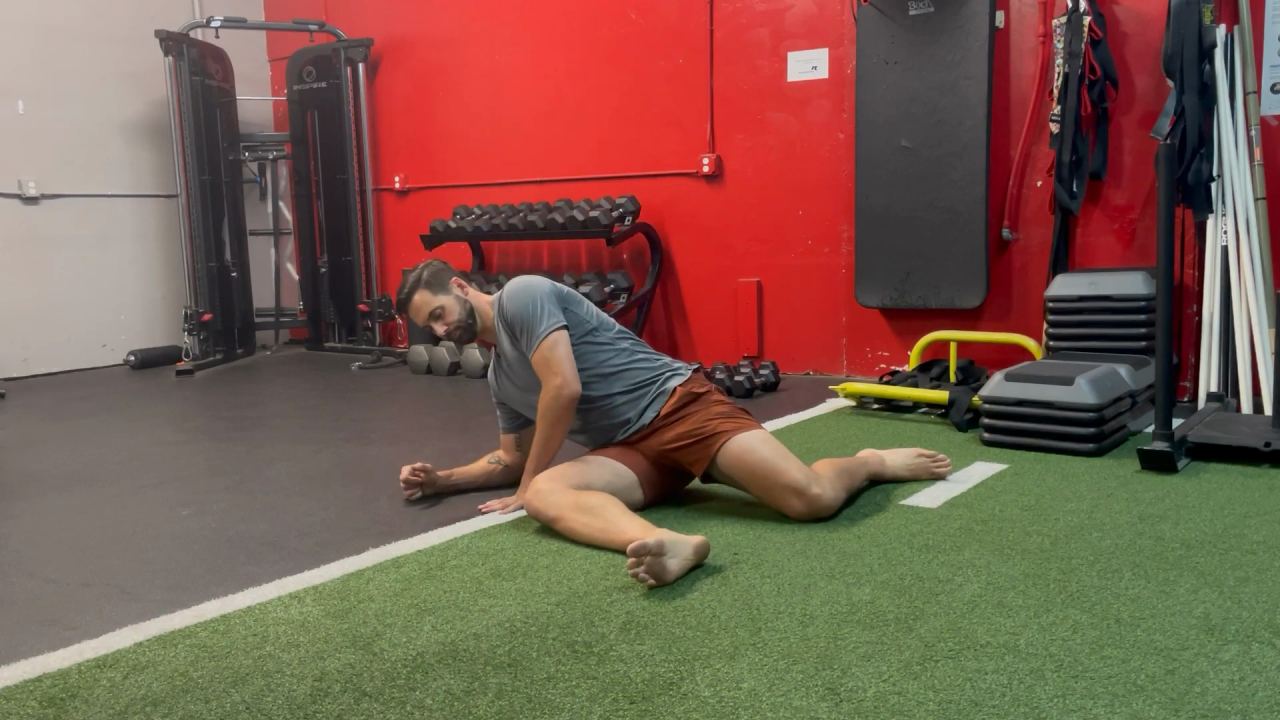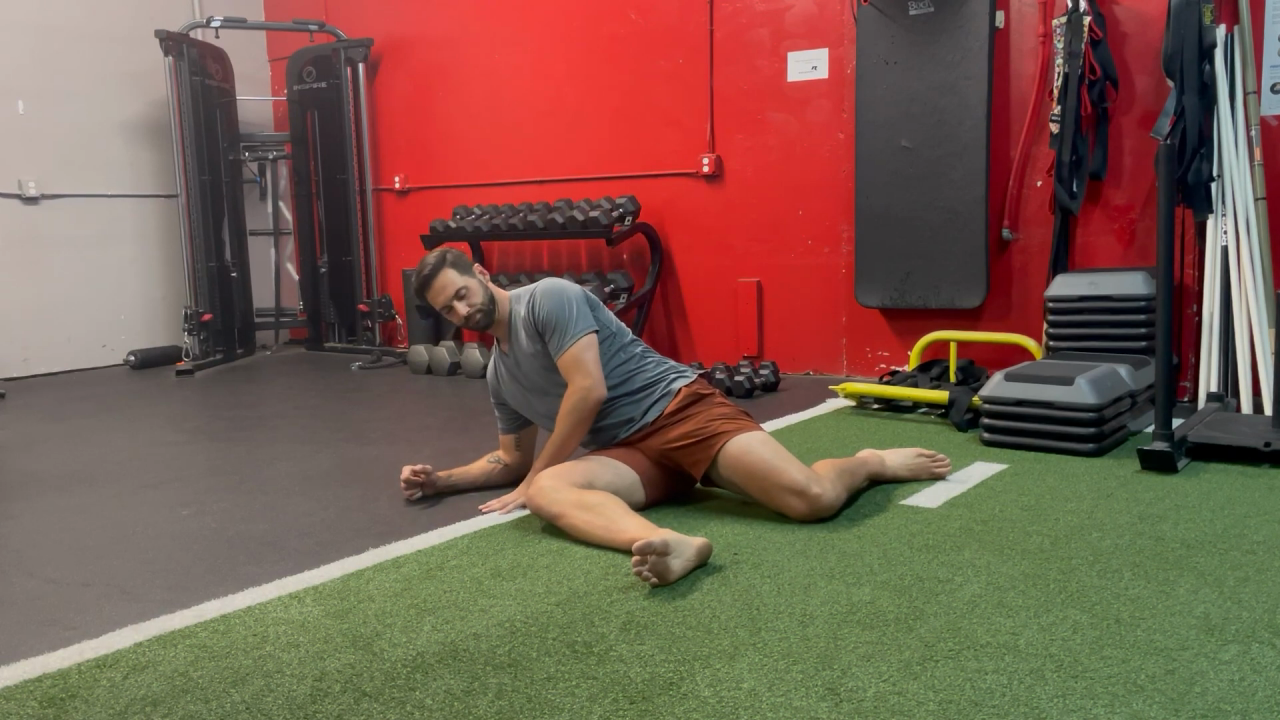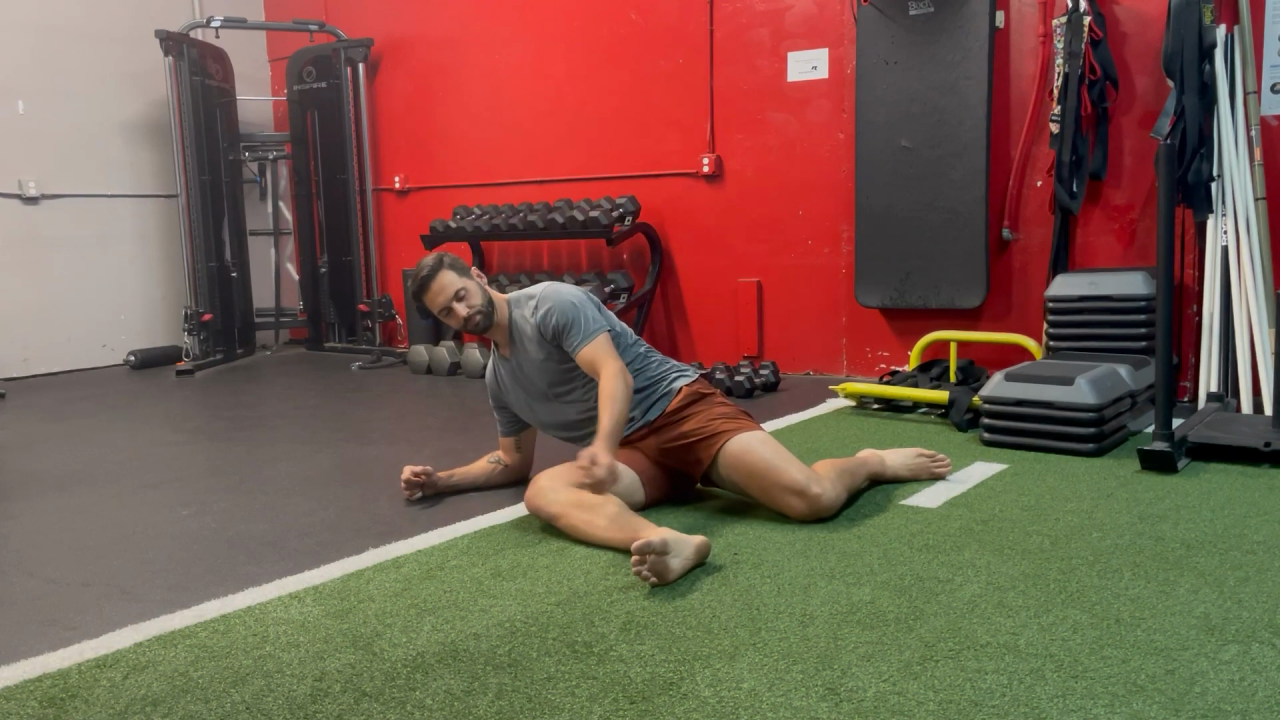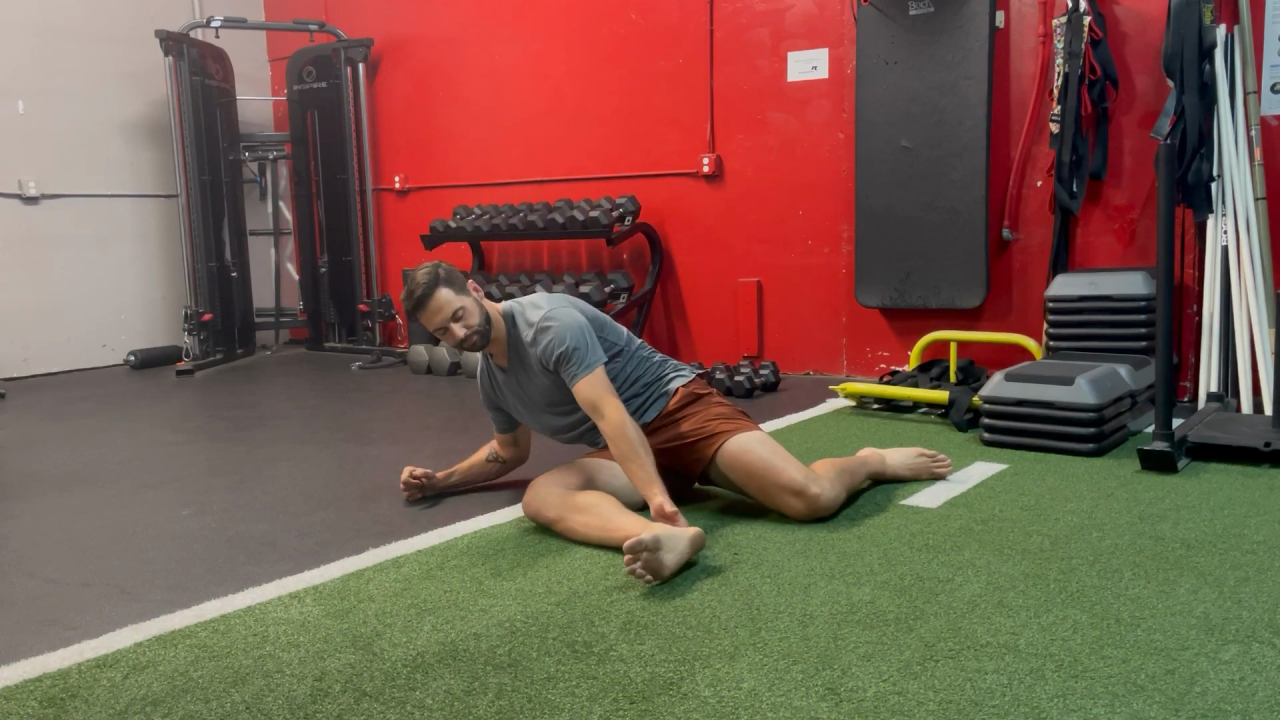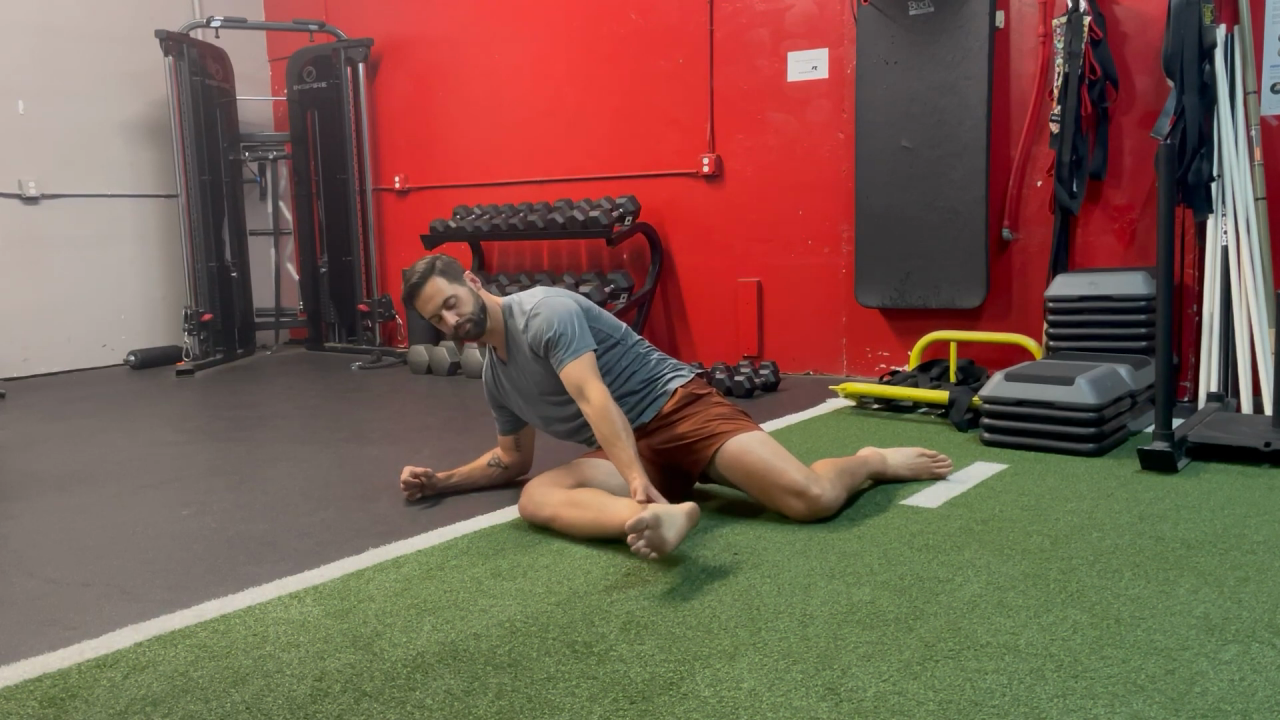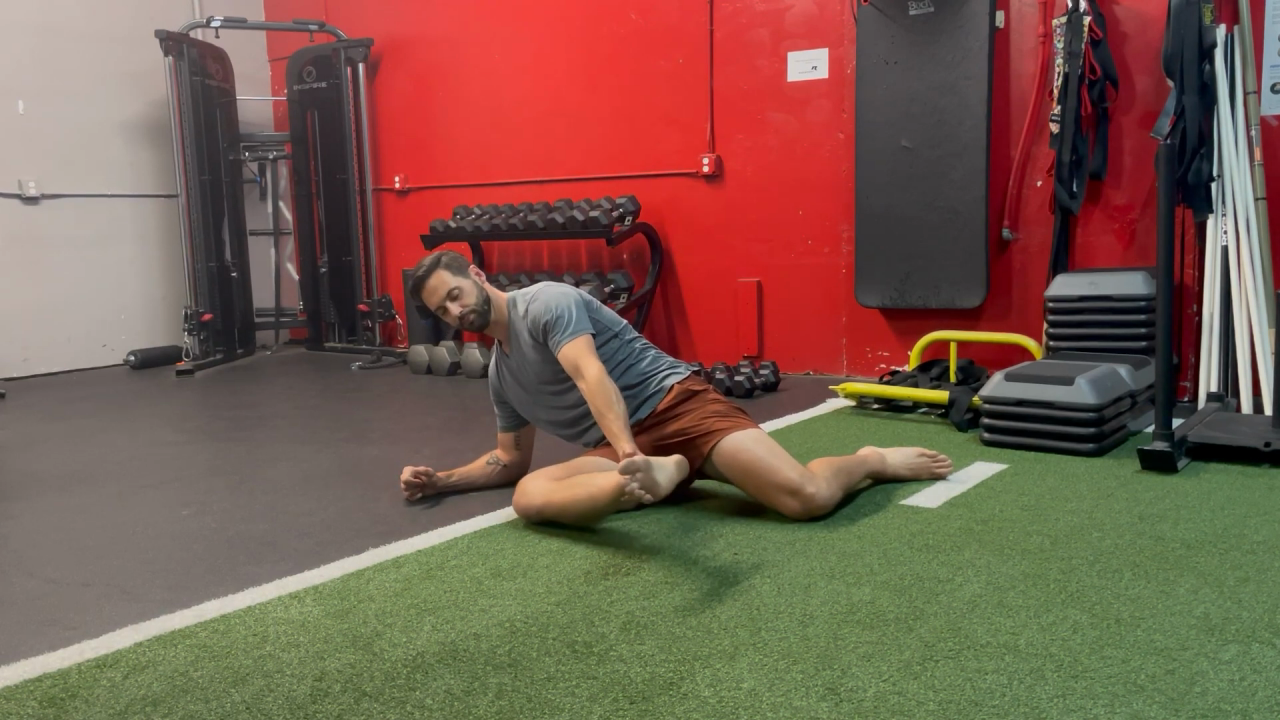
dt=0.5s
person 1, frame 1
left shoulder: (521, 295)
right shoulder: (499, 374)
left elbow: (565, 388)
right elbow: (511, 458)
left wrist: (527, 481)
right wrist: (441, 479)
left hip: (678, 405)
right hip: (629, 448)
left knee: (813, 498)
right knee: (545, 495)
left ankle: (871, 463)
right ankle: (667, 545)
person 1, frame 2
left shoulder: (548, 298)
right shoulder: (498, 374)
left elbow: (589, 390)
right elbow: (511, 460)
left wrist: (534, 475)
right wrist: (441, 479)
left hip: (679, 409)
right hip: (628, 453)
left knee: (813, 497)
right knee: (547, 494)
left ankle: (873, 463)
right ankle: (667, 544)
person 1, frame 3
left shoulder: (552, 303)
right shoulder: (498, 377)
left elbow: (614, 373)
right elbow: (511, 462)
left wrist: (601, 446)
right wrist: (440, 480)
left hip: (679, 408)
right hip: (633, 453)
left knee: (813, 497)
right knee: (542, 494)
left ankle: (873, 463)
right ankle: (668, 542)
person 1, frame 4
left shoulder: (550, 322)
right shoulder: (489, 377)
left elbow: (612, 414)
right elbow: (509, 452)
left wrist: (659, 499)
right wrist: (438, 480)
left hip: (677, 409)
right hip: (623, 452)
left knee: (811, 497)
right knee: (540, 497)
left ankle: (873, 462)
right ankle: (669, 541)
person 1, frame 5
left shoulder: (545, 312)
right shoulder: (494, 375)
left elbow: (594, 399)
right elbow: (513, 459)
left wrist: (639, 484)
right wrist: (439, 481)
left hip: (677, 407)
right hip: (629, 449)
left knee: (812, 498)
right knee: (536, 498)
left ankle: (873, 462)
right ankle: (666, 516)
person 1, frame 6
left shoulder: (547, 303)
right shoulder: (500, 373)
left elbow: (593, 377)
right elbow: (511, 459)
left wrist: (628, 449)
right wrist: (440, 480)
left hip: (675, 405)
right hip: (621, 448)
left knee: (807, 496)
right knee: (528, 494)
left ankle: (873, 460)
